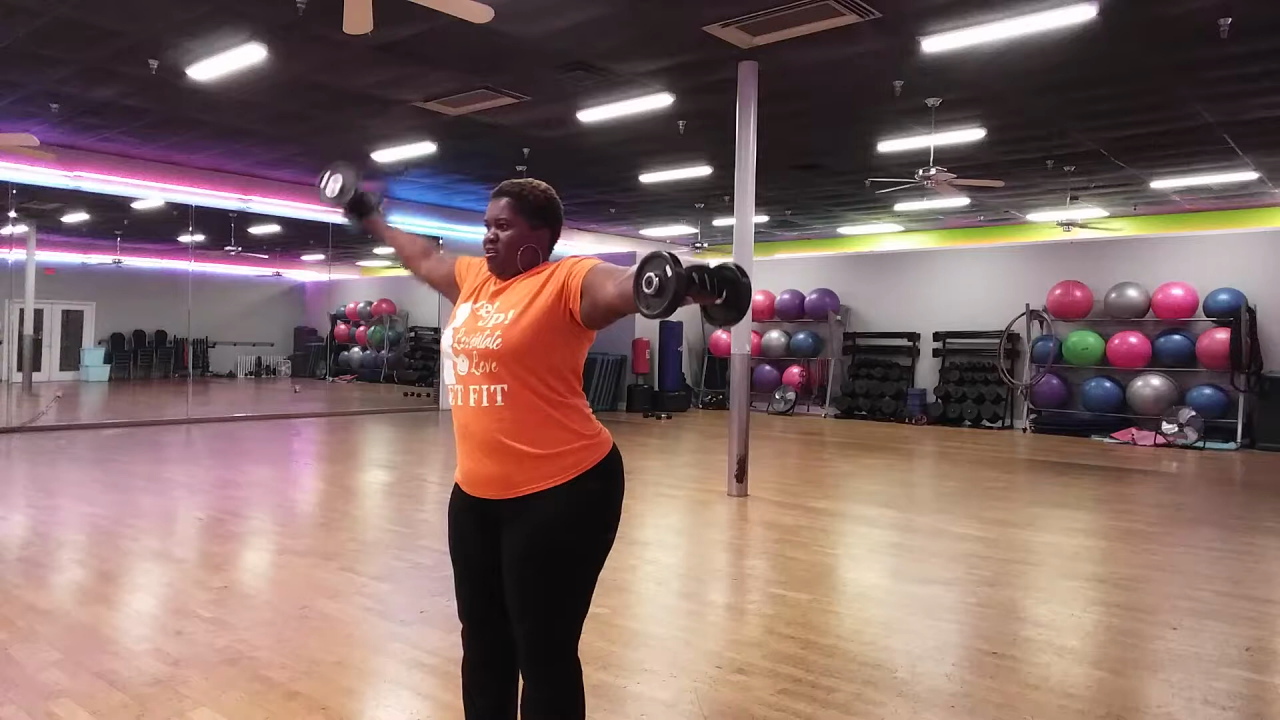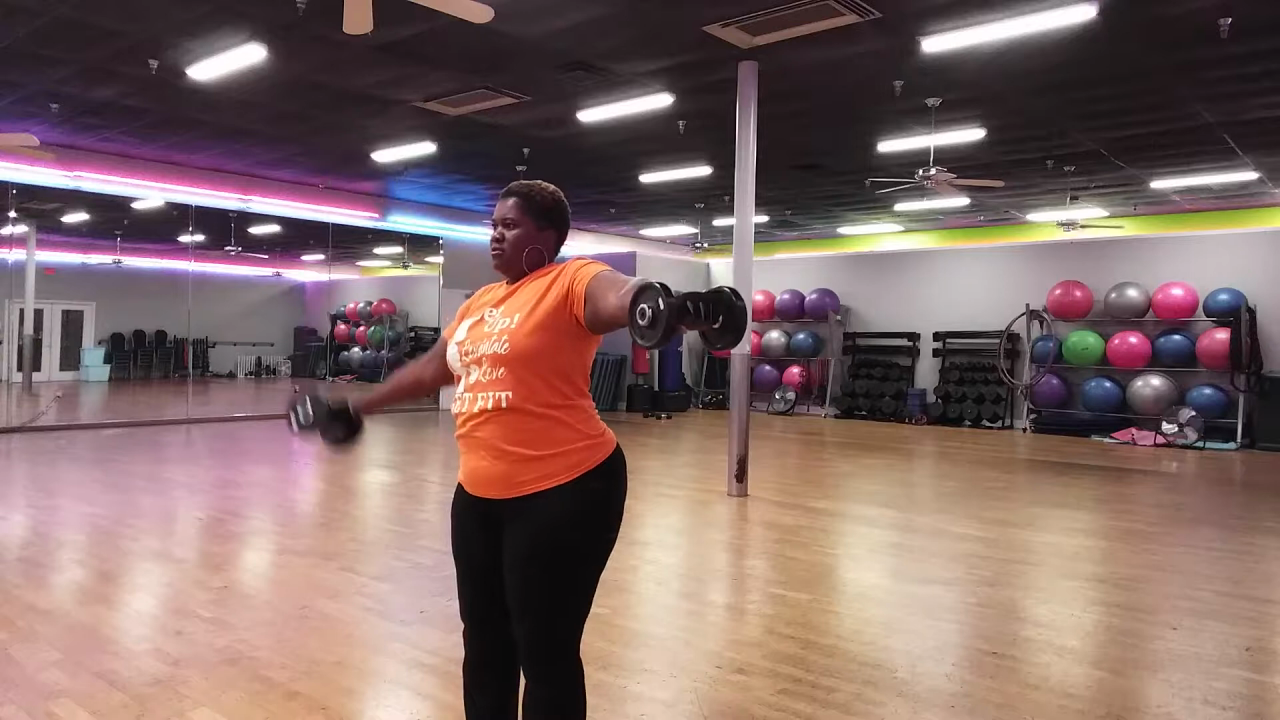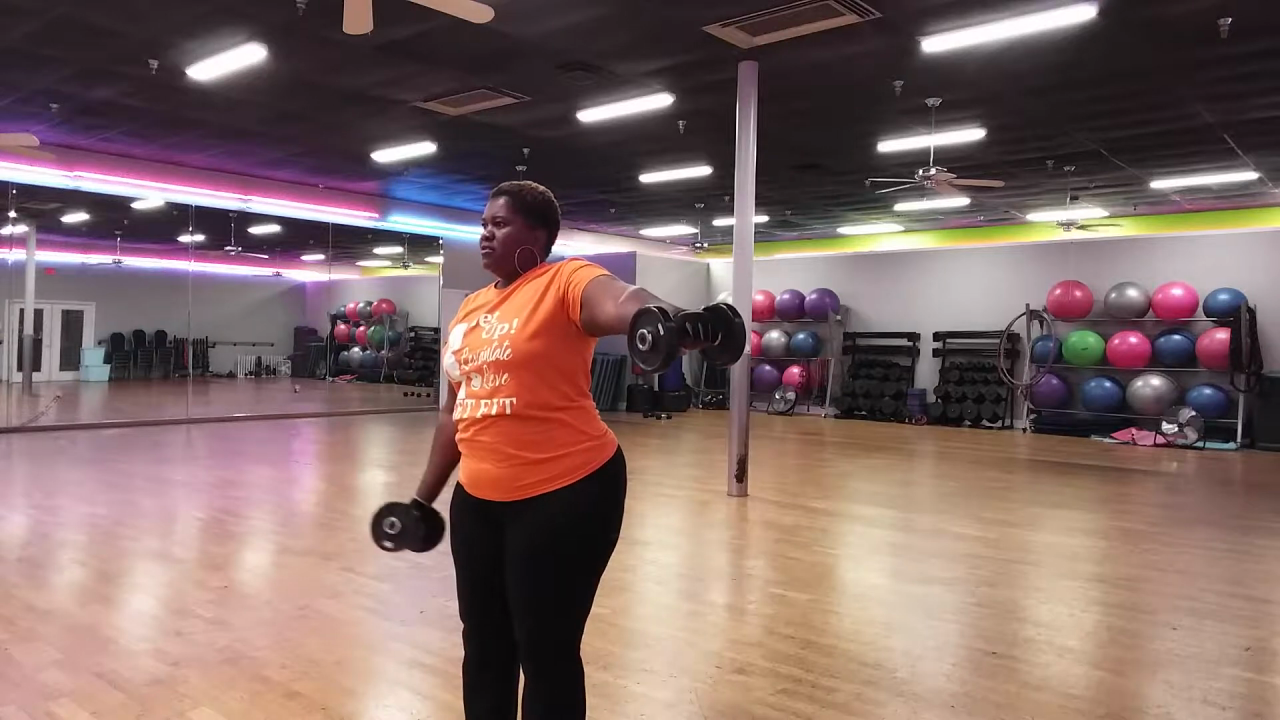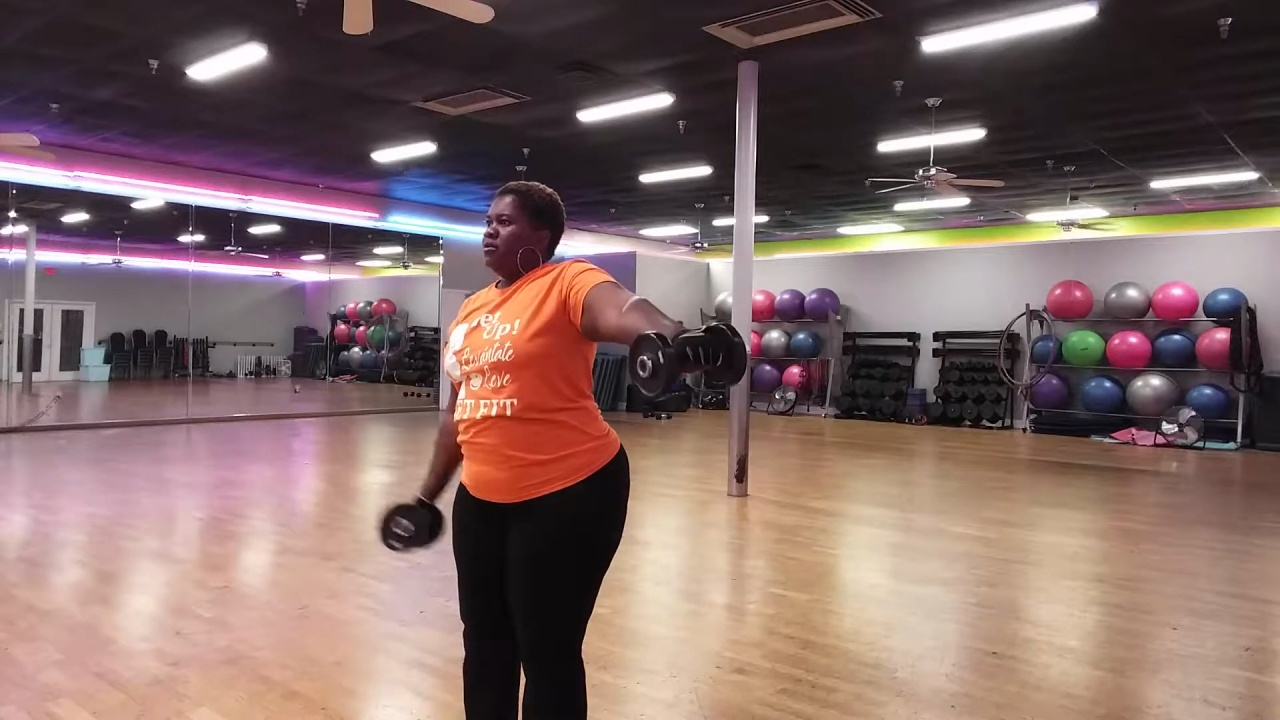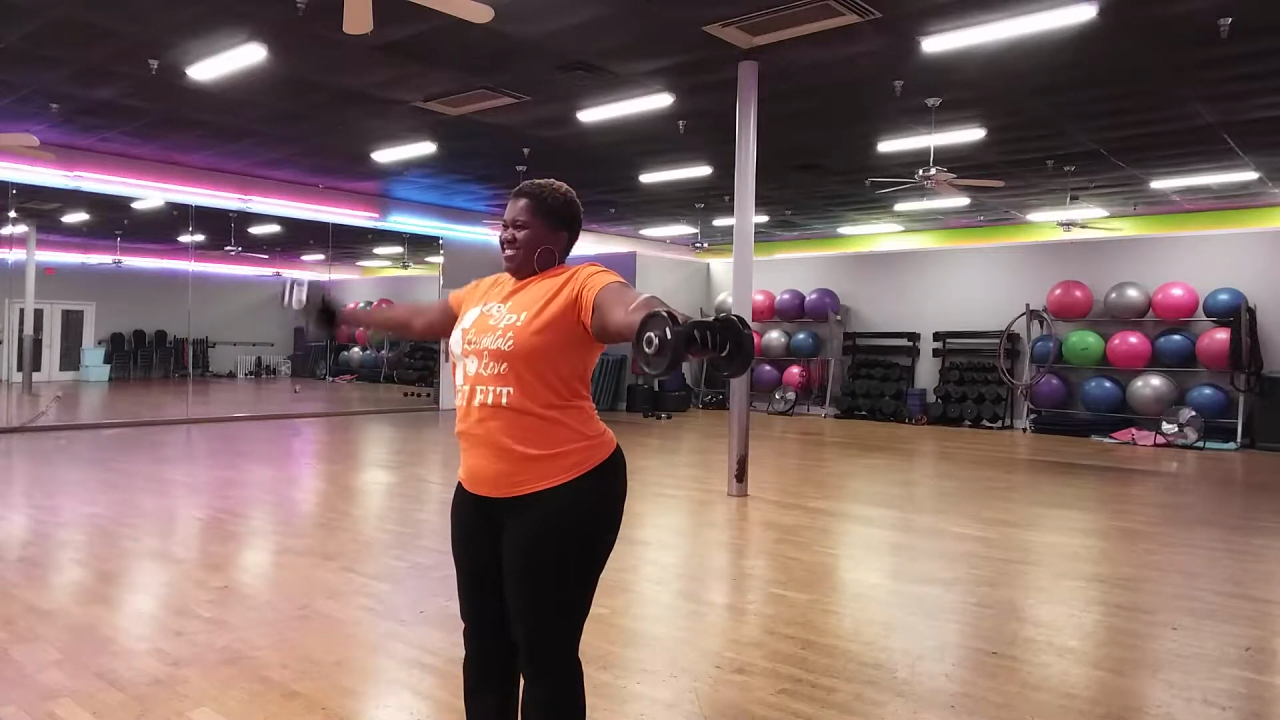
dt=0.4s
person 1, frame 1
left shoulder: (567, 280)
right shoulder: (477, 279)
left elbow: (625, 285)
right elbow: (424, 256)
right wrist: (371, 218)
left hip: (560, 492)
right hip: (477, 493)
left knee: (545, 653)
right knee: (483, 645)
person 1, frame 2
left shoulder: (572, 280)
right shoulder: (481, 302)
left elbow: (626, 296)
right elbow: (431, 368)
left wrist: (683, 309)
right wrist: (360, 405)
left hip: (567, 491)
right hip: (481, 495)
left knee: (545, 653)
right knee: (484, 645)
person 1, frame 3
left shoulder: (565, 282)
right shoulder: (469, 309)
left elbow: (623, 302)
right elbow: (453, 413)
left wrist: (682, 324)
right wrist: (424, 497)
left hip: (566, 494)
right hip: (479, 498)
left knee: (547, 653)
right knee: (484, 647)
person 1, frame 4
left shoulder: (568, 284)
right shoulder: (471, 309)
left elbow: (624, 311)
right elbow: (457, 409)
left wrist: (676, 340)
right wrist: (429, 492)
left hip: (567, 493)
right hip: (482, 498)
left knee: (547, 654)
right knee: (484, 646)
person 1, frame 5
left shoulder: (581, 285)
right shoulder: (487, 290)
left elbow: (634, 311)
right elbow: (420, 318)
right wrist: (346, 316)
left hip: (562, 492)
right hip: (480, 493)
left knee: (545, 651)
right knee: (484, 643)
